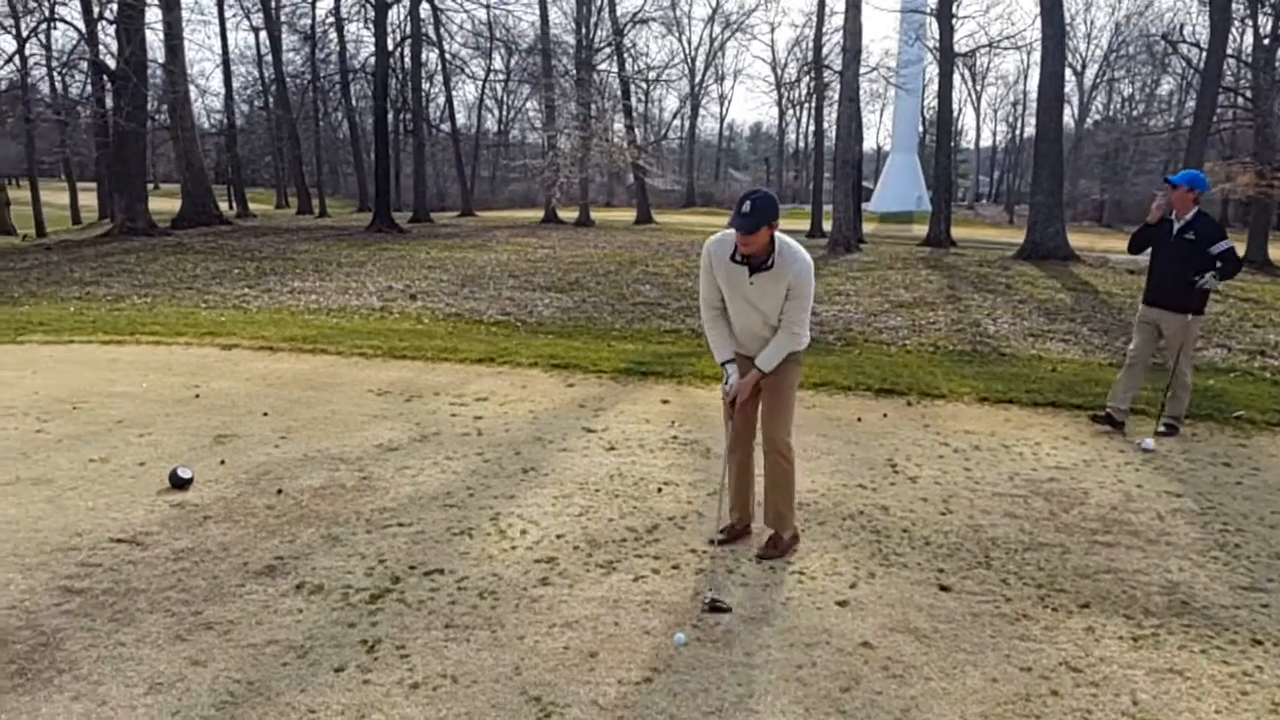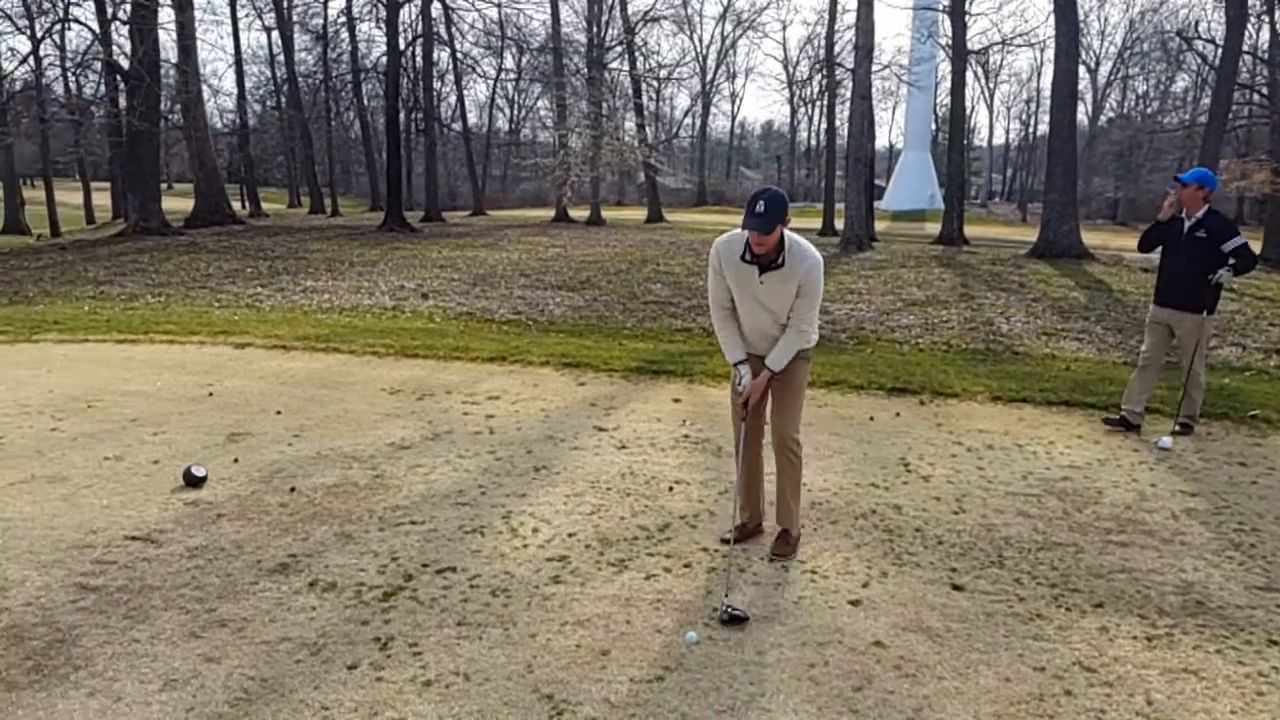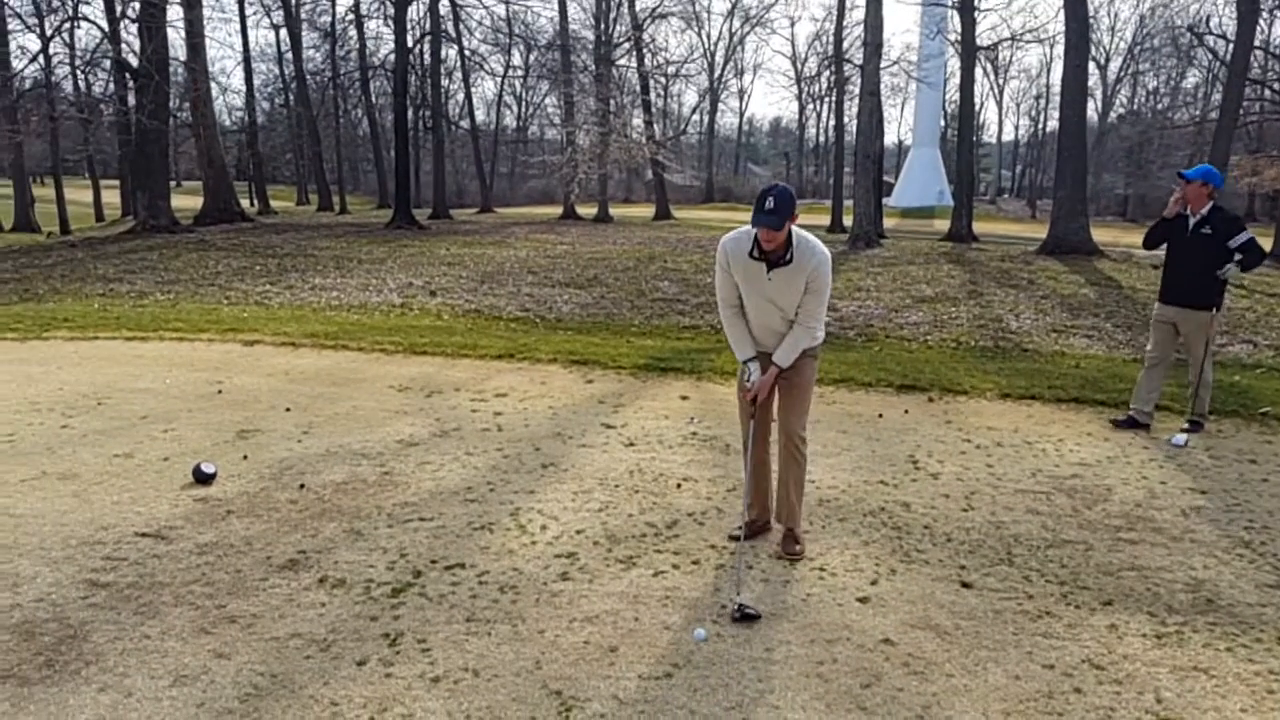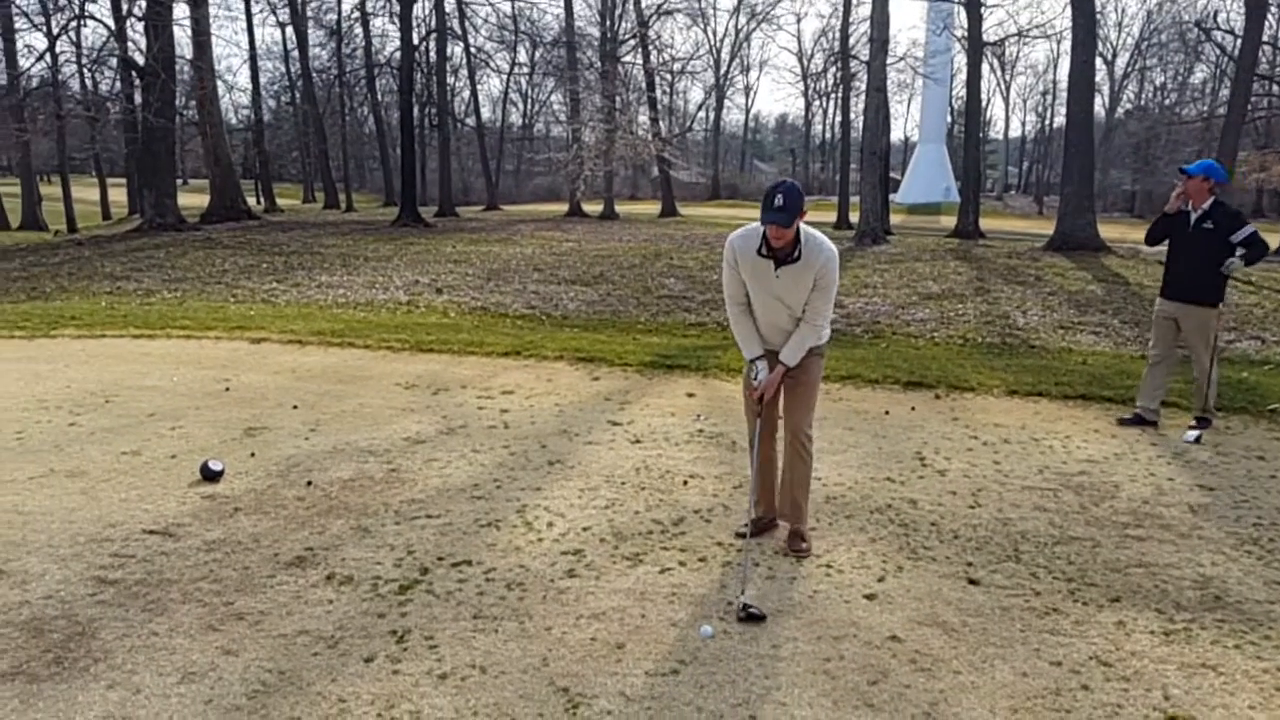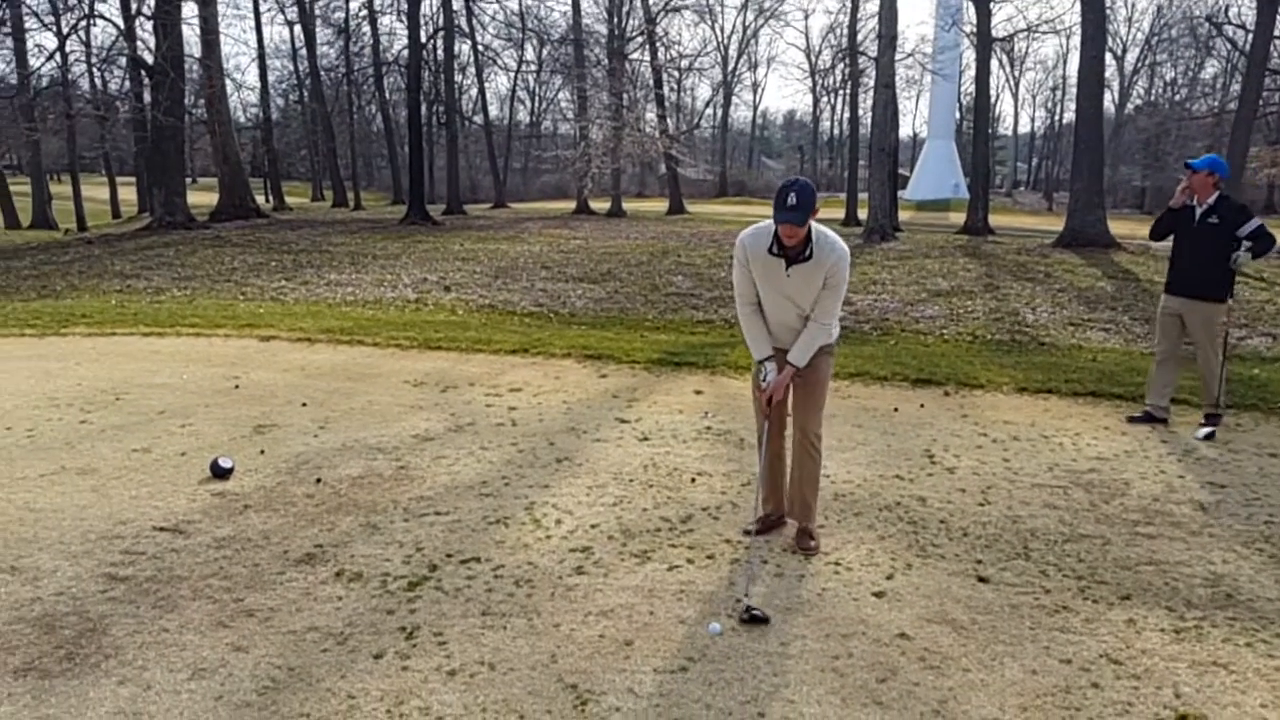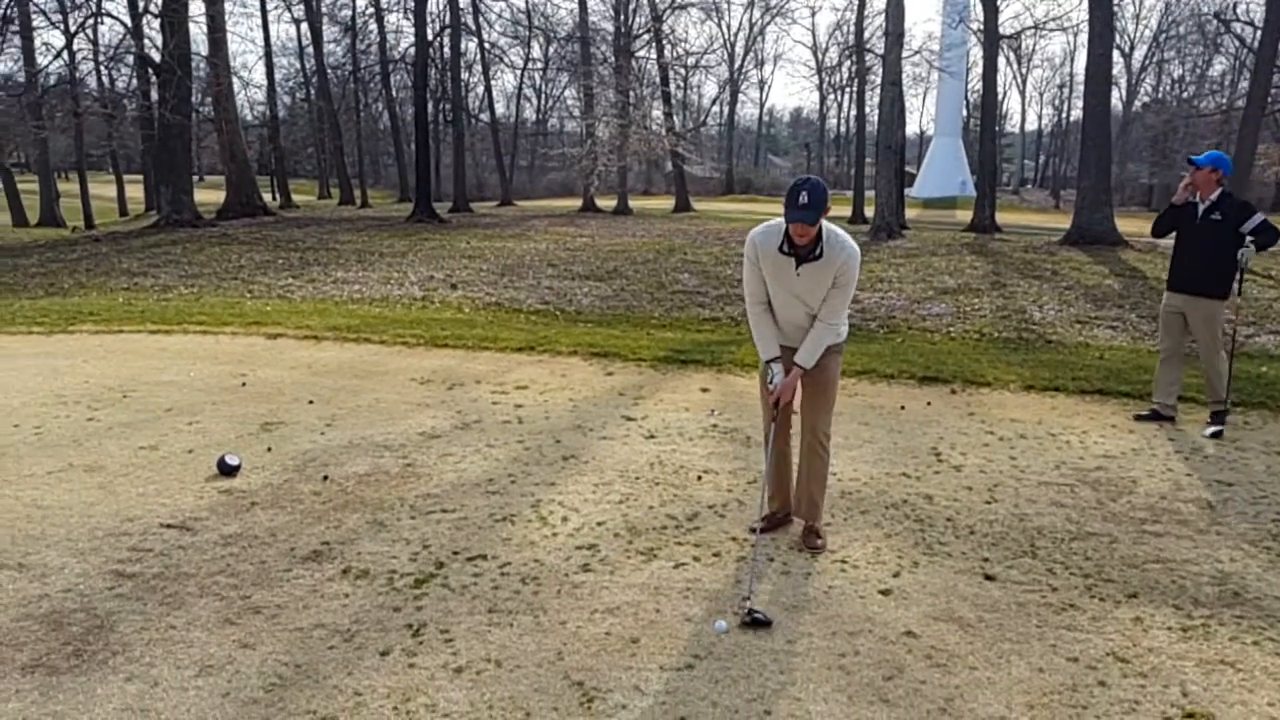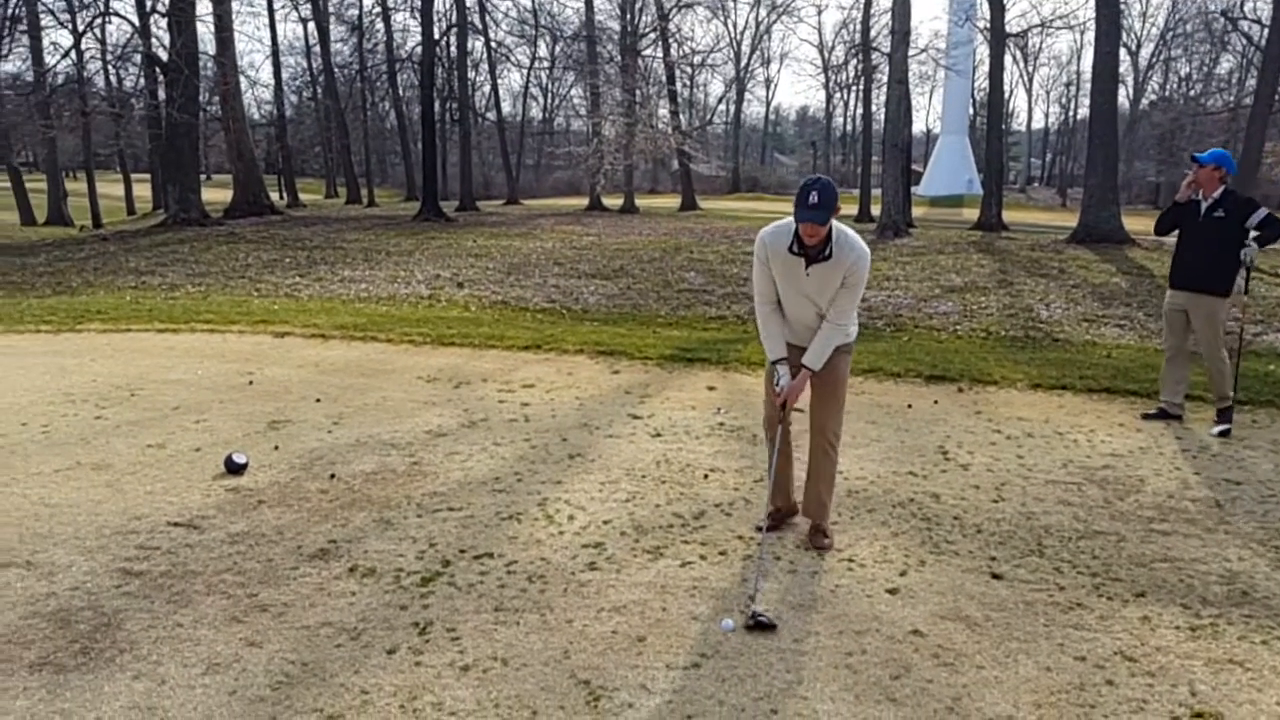
dt=0.1s
person 1, frame 1
left shoulder: (798, 263)
right shoulder: (714, 250)
left elbow: (793, 330)
right elbow: (712, 310)
left wrist: (755, 375)
right wrist: (728, 364)
left hip: (782, 357)
right hip: (738, 354)
left knee: (776, 441)
right knee: (738, 438)
left ankle: (783, 530)
right ankle: (740, 518)
person 1, frame 2
left shoulder: (807, 261)
right shoulder: (723, 250)
left elbow: (801, 328)
right elbow: (721, 310)
left wrist: (766, 375)
right wrist: (740, 365)
left hip: (792, 355)
right hip: (748, 353)
left knee: (785, 436)
right knee: (746, 437)
left ankle: (789, 526)
right ankle: (750, 517)
person 1, frame 3
left shoulder: (816, 257)
right shoulder: (730, 247)
left elbow: (808, 324)
right elbow: (729, 308)
left wrist: (774, 372)
right wrist: (749, 362)
left hip: (798, 353)
right hip: (753, 350)
left knee: (791, 435)
right knee: (753, 435)
left ankle: (790, 525)
right ankle: (759, 514)
person 1, frame 4
left shoulder: (824, 255)
right shoulder: (738, 245)
left elbow: (814, 322)
right elbow: (736, 306)
left wrist: (781, 371)
right wrist: (757, 360)
left hip: (805, 351)
right hip: (760, 348)
left knee: (797, 433)
right knee: (760, 433)
left ankle: (796, 523)
right ankle: (765, 511)
person 1, frame 5
left shoulder: (835, 253)
right shoulder: (748, 243)
left elbow: (821, 321)
right elbow: (746, 306)
left wrist: (788, 371)
right wrist: (766, 361)
left hip: (814, 349)
right hip: (768, 346)
left knee: (807, 432)
right knee: (768, 430)
left ankle: (805, 521)
right ankle: (773, 508)
person 1, frame 6
left shoulder: (846, 252)
right shoulder: (759, 241)
left elbow: (829, 321)
right elbow: (756, 305)
left wrist: (796, 372)
right wrist: (774, 362)
left hip: (823, 348)
right hip: (777, 344)
left knee: (816, 432)
right knee: (774, 427)
left ankle: (811, 519)
right ankle: (780, 506)
person 1, frame 7
left shoulder: (856, 254)
right shoulder: (769, 241)
left elbow: (836, 322)
right elbow: (766, 306)
left wrist: (804, 375)
right wrist: (779, 363)
left hip: (832, 347)
right hip: (784, 342)
left knee: (825, 432)
right knee: (774, 422)
left ankle: (818, 518)
right ankle: (783, 502)
person 2, frame 1
left shoulder: (1208, 228)
right shoulder: (1162, 223)
left elbow: (1234, 262)
right elbow: (1133, 248)
left wrist: (1216, 276)
right wrist: (1151, 220)
left hip: (1183, 312)
right hip: (1150, 306)
left knee: (1179, 368)
right knee: (1135, 359)
left ankle: (1172, 419)
right ankle: (1116, 413)
person 2, frame 2
left shoulder: (1220, 225)
right shoulder: (1172, 221)
left elbow: (1248, 258)
right elbow: (1143, 246)
left wrist: (1230, 270)
right wrist: (1162, 218)
left hip: (1195, 311)
right hip: (1161, 306)
left knee: (1193, 368)
right knee: (1148, 360)
left ankle: (1187, 418)
right ankle: (1131, 415)
person 2, frame 3
left shoulder: (1225, 222)
right shoulder: (1177, 218)
left elbow: (1257, 252)
right elbow: (1149, 243)
left wrist: (1238, 266)
right wrist: (1167, 215)
left hip: (1200, 308)
right hip: (1166, 304)
left knee: (1200, 365)
right knee: (1154, 359)
left ankle: (1197, 416)
right ankle: (1140, 414)
person 2, frame 4
left shoulder: (1227, 217)
right shoulder: (1179, 213)
left elbow: (1260, 246)
right elbow: (1151, 239)
left wrist: (1241, 259)
right wrist: (1169, 210)
left hip: (1202, 304)
right hip: (1168, 300)
left knee: (1203, 362)
right knee: (1158, 356)
left ankle: (1204, 413)
right ankle: (1147, 412)
person 2, frame 5
left shoulder: (1232, 211)
right shoulder: (1184, 209)
left elbow: (1267, 239)
right elbow: (1156, 234)
left wrist: (1248, 252)
right wrist: (1174, 204)
left hip: (1207, 299)
right hip: (1172, 295)
left knee: (1208, 356)
right knee: (1164, 353)
left ankle: (1213, 409)
right ankle: (1157, 409)
person 2, frame 6
left shoulder: (1235, 207)
right shoulder: (1186, 205)
right elbow: (1157, 231)
left wrist: (1252, 247)
right wrist: (1177, 201)
left hip: (1209, 296)
right hip: (1175, 292)
left knee: (1211, 353)
right knee: (1168, 350)
left ankle: (1219, 406)
right ankle: (1163, 407)
person 2, frame 7
left shoulder: (1238, 205)
right shoulder: (1189, 203)
right elbow: (1160, 229)
left wrist: (1253, 245)
right wrist: (1180, 199)
left hip: (1212, 293)
right hip: (1178, 289)
left knee: (1212, 351)
right knee: (1173, 349)
left ankle: (1225, 403)
right ankle: (1171, 406)
